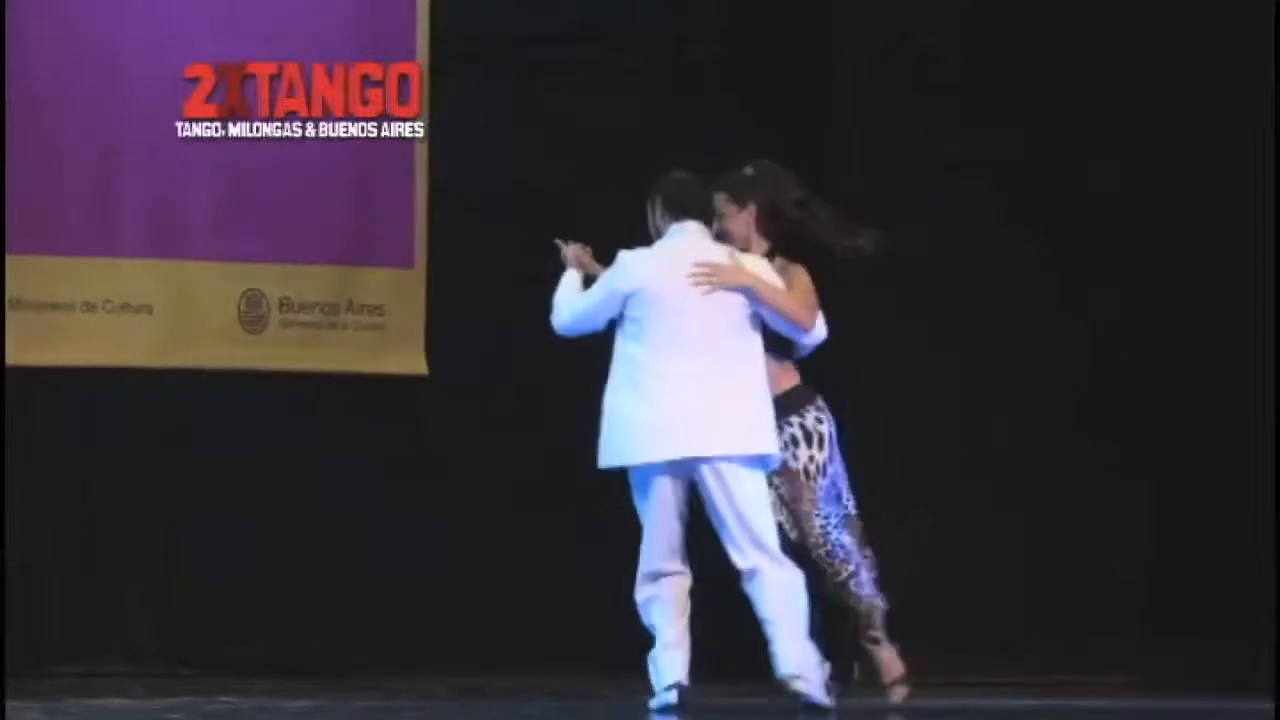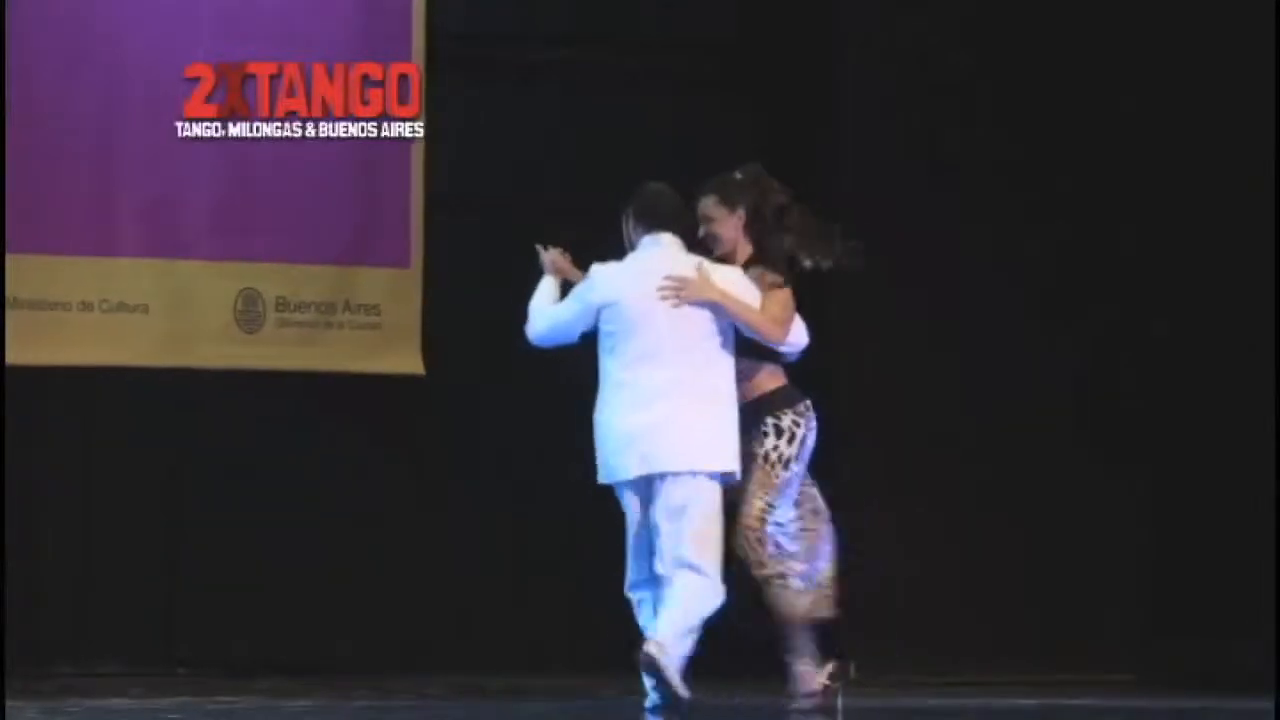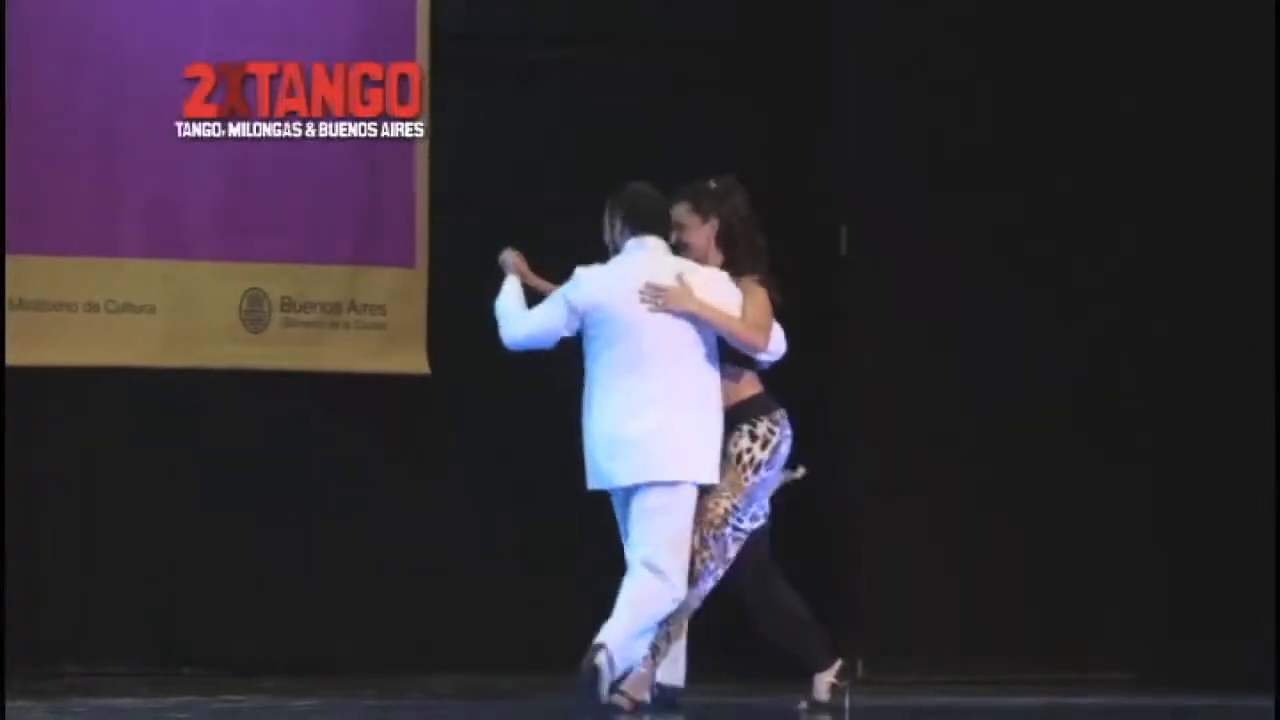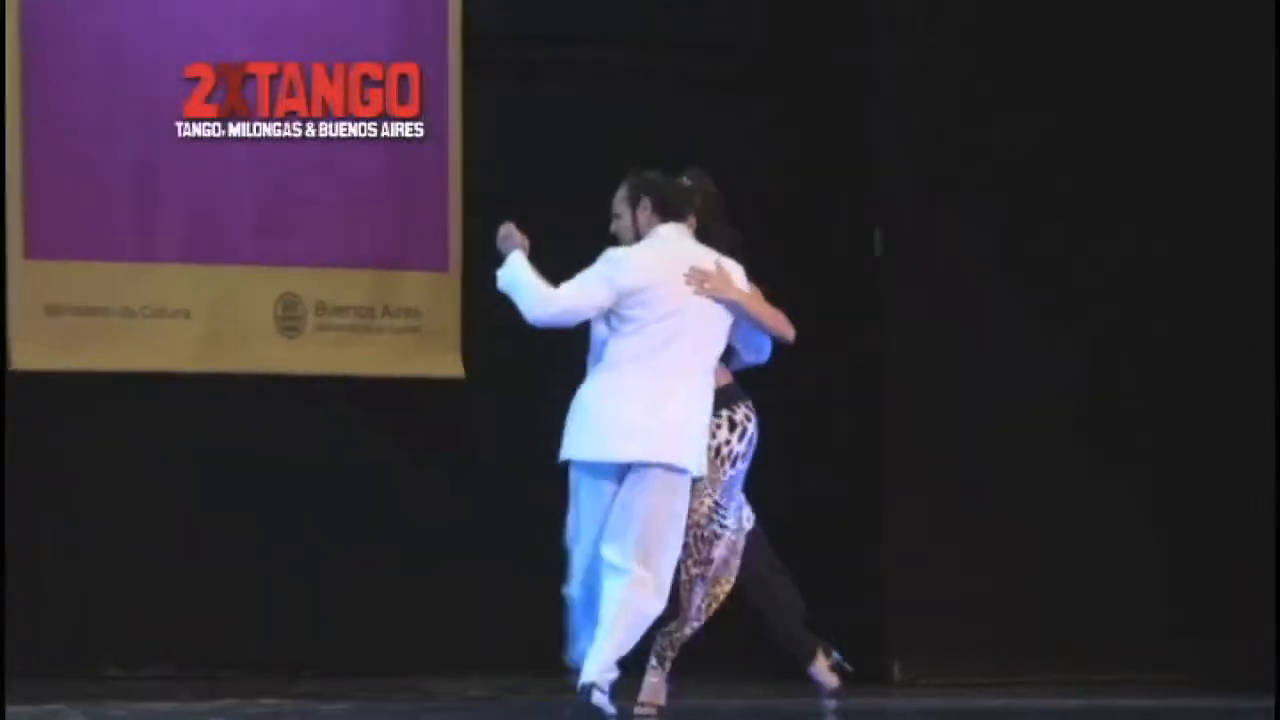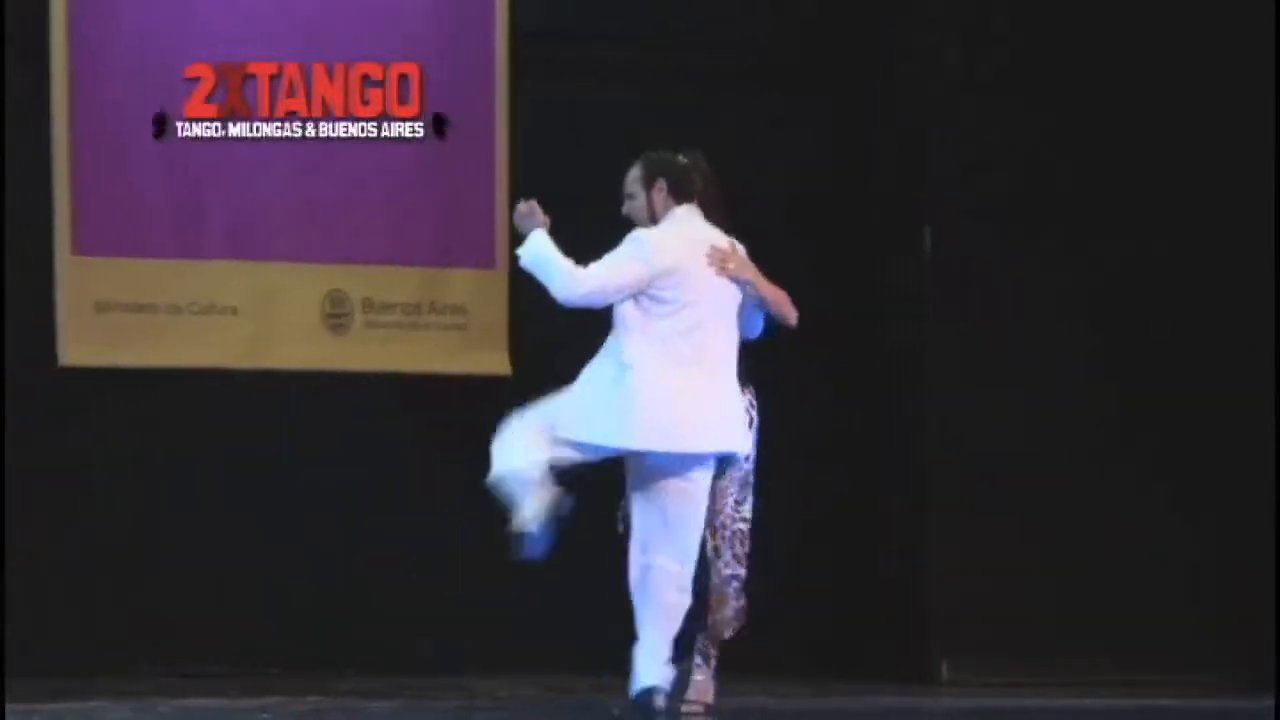
dt=0.2s
person 1, frame 1
left shoulder: (786, 271)
right shoulder: (737, 271)
left elbow: (805, 321)
left wrist: (746, 283)
left hip: (794, 418)
left knee: (828, 539)
left ankle: (881, 646)
person 1, frame 2
left shoulder: (770, 279)
right shoulder: (713, 276)
left elbow: (777, 331)
left wrist: (715, 298)
left hip: (781, 419)
right hip: (744, 422)
left knee: (759, 530)
right knee: (768, 541)
left ankle: (804, 656)
right ankle: (811, 667)
person 1, frame 3
left shoulder: (747, 286)
right shoulder: (678, 283)
left elbow: (756, 339)
left wrist: (694, 308)
right wrist: (535, 282)
left hip: (756, 428)
right hip: (720, 430)
left knee: (708, 541)
right knee: (750, 568)
left ankle: (646, 673)
right ankle: (825, 669)
person 1, frame 4
left shoulder: (720, 277)
left elbow: (785, 332)
left wrist: (733, 296)
left hip: (724, 419)
left knee: (695, 544)
right knee: (741, 552)
left ankle: (658, 675)
right ankle: (815, 657)
person 1, frame 5
left shoulder: (723, 256)
left elbow: (787, 315)
left wrist: (747, 277)
left knee: (720, 541)
left ankle: (703, 670)
right ankle: (690, 661)
person 2, frame 1
left shoulder: (635, 267)
right shoulder: (747, 268)
left elbow: (568, 321)
right elbow: (811, 330)
left wrist: (573, 272)
left hip: (656, 436)
right hip: (728, 434)
left knee: (662, 567)
right knee: (762, 559)
left ankle: (669, 679)
right ankle: (799, 668)
person 2, frame 2
left shoulder: (606, 280)
right shoulder: (723, 278)
left elbow: (541, 330)
right elbow: (794, 338)
left wrist: (553, 277)
left hip: (630, 445)
right hip: (695, 445)
left knee: (649, 575)
right knee: (694, 573)
right ankle: (665, 650)
person 2, frame 3
left shoulder: (591, 284)
right shoulder: (708, 282)
left elbow: (517, 334)
right elbow: (771, 347)
left wrist: (512, 280)
right wrist: (737, 354)
left hip: (615, 447)
right hip: (675, 448)
left knee: (647, 568)
right knee: (658, 575)
right ankle: (612, 649)
person 2, frame 4
left shoulder: (627, 263)
right shoulder: (728, 272)
left elbow: (546, 308)
right elbow: (757, 350)
left wrist: (515, 257)
left hip: (604, 430)
right hip: (672, 438)
left knee: (587, 560)
right knee: (640, 571)
left ankle: (589, 666)
person 2, frame 5
left shoulder: (653, 244)
right shoulder: (731, 253)
left elbow: (577, 288)
right elbow: (749, 325)
left wrist: (534, 236)
left hip: (631, 408)
right hip: (700, 423)
left knee: (519, 436)
right knee: (665, 562)
left ankle: (534, 502)
